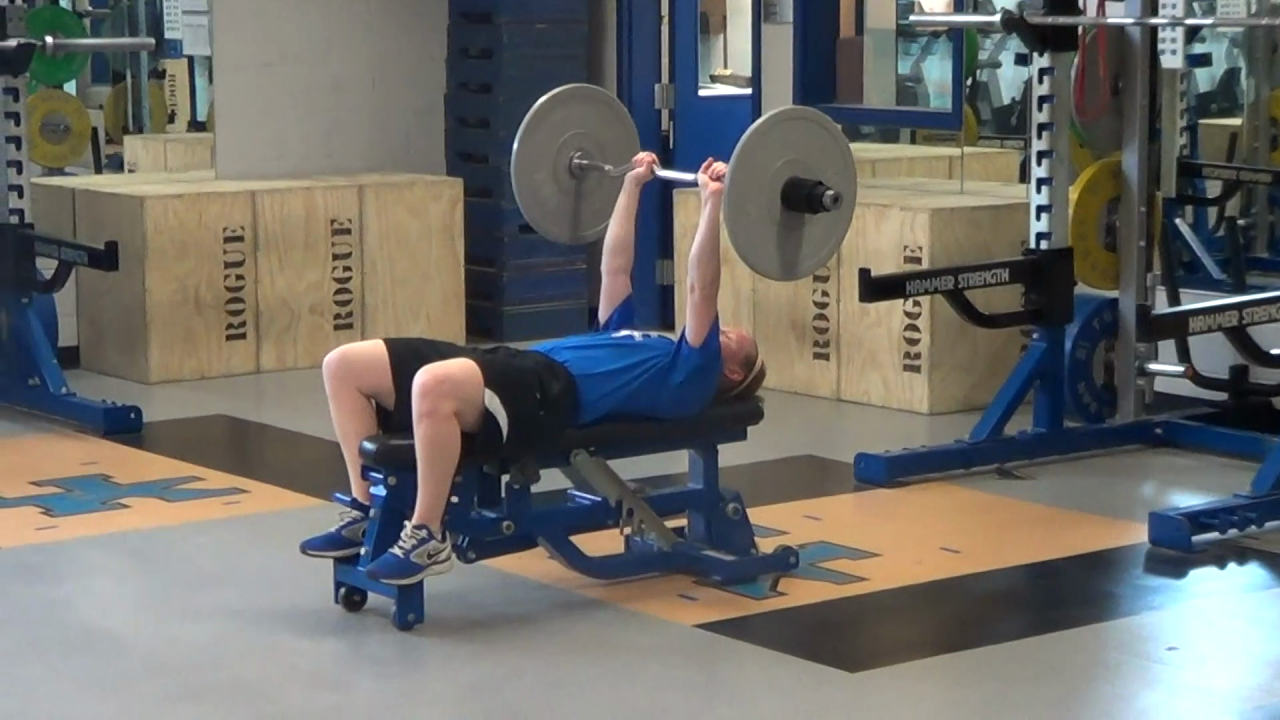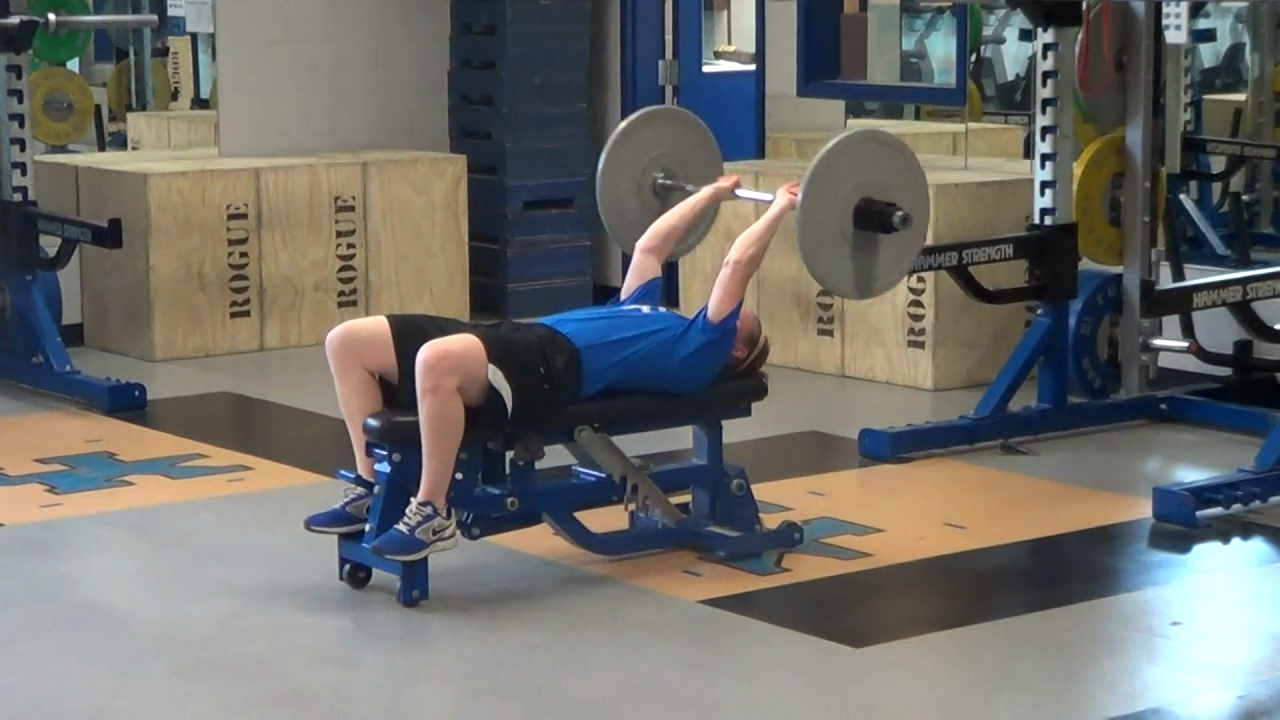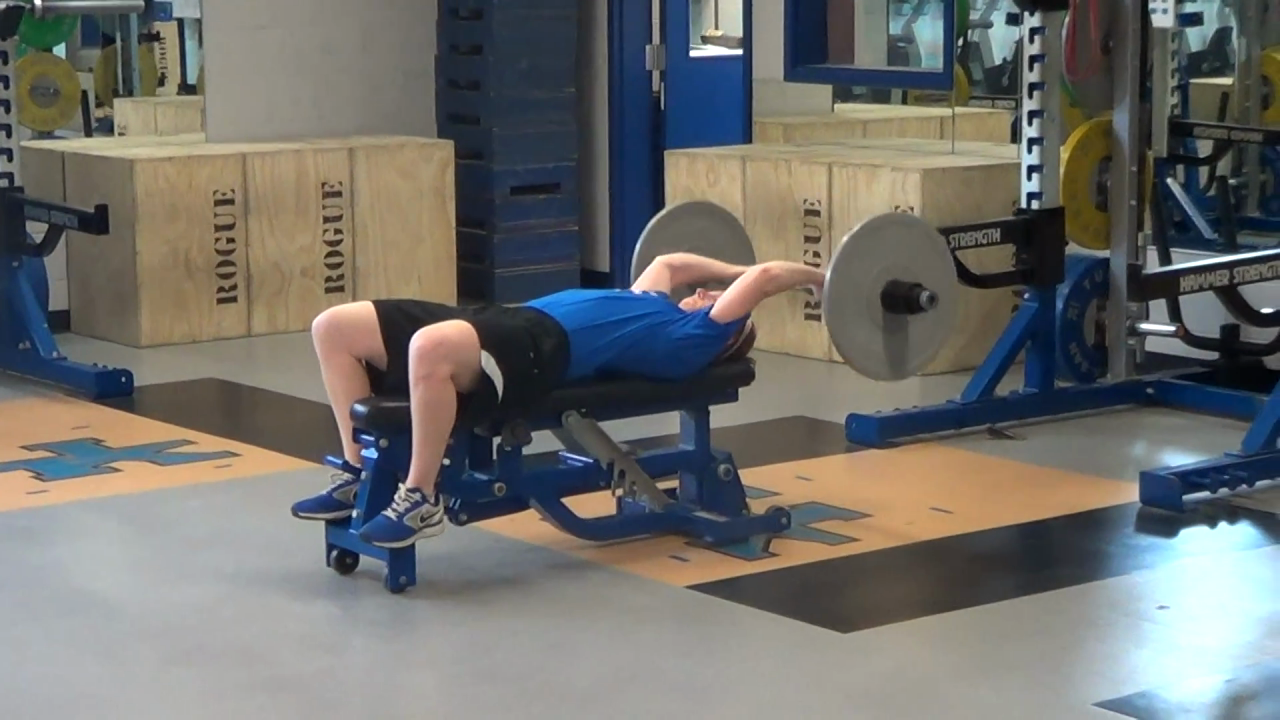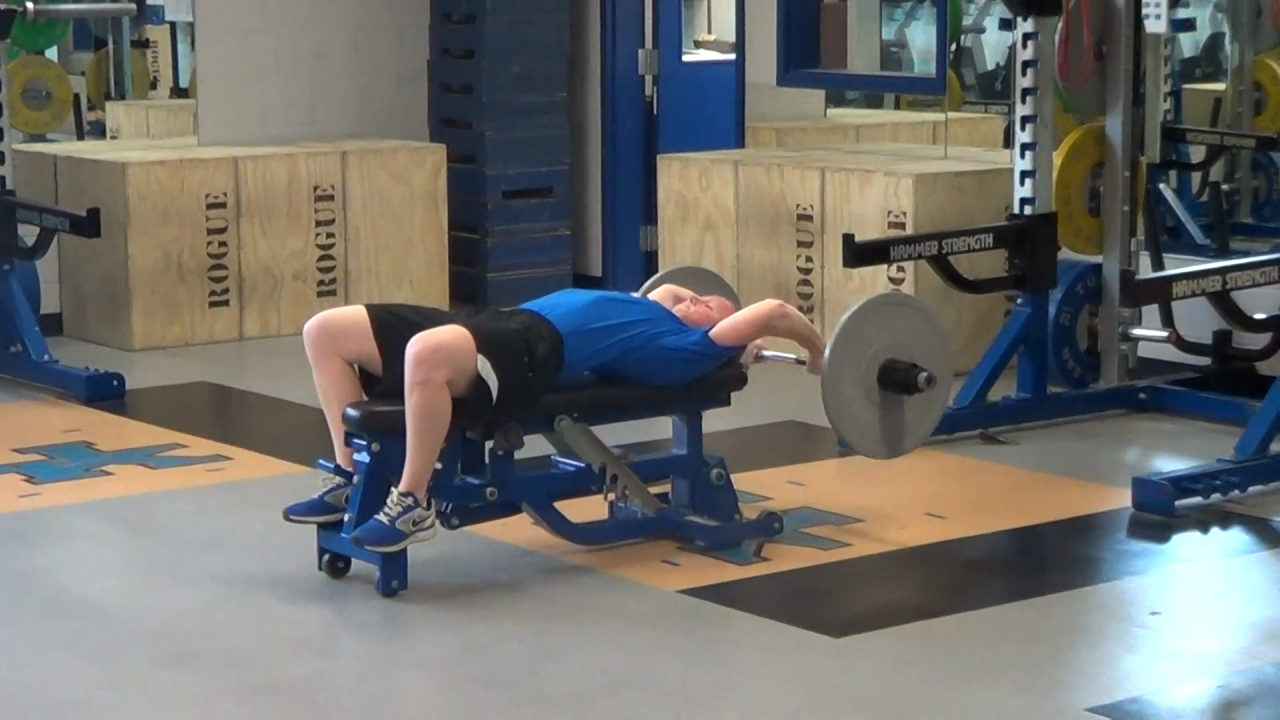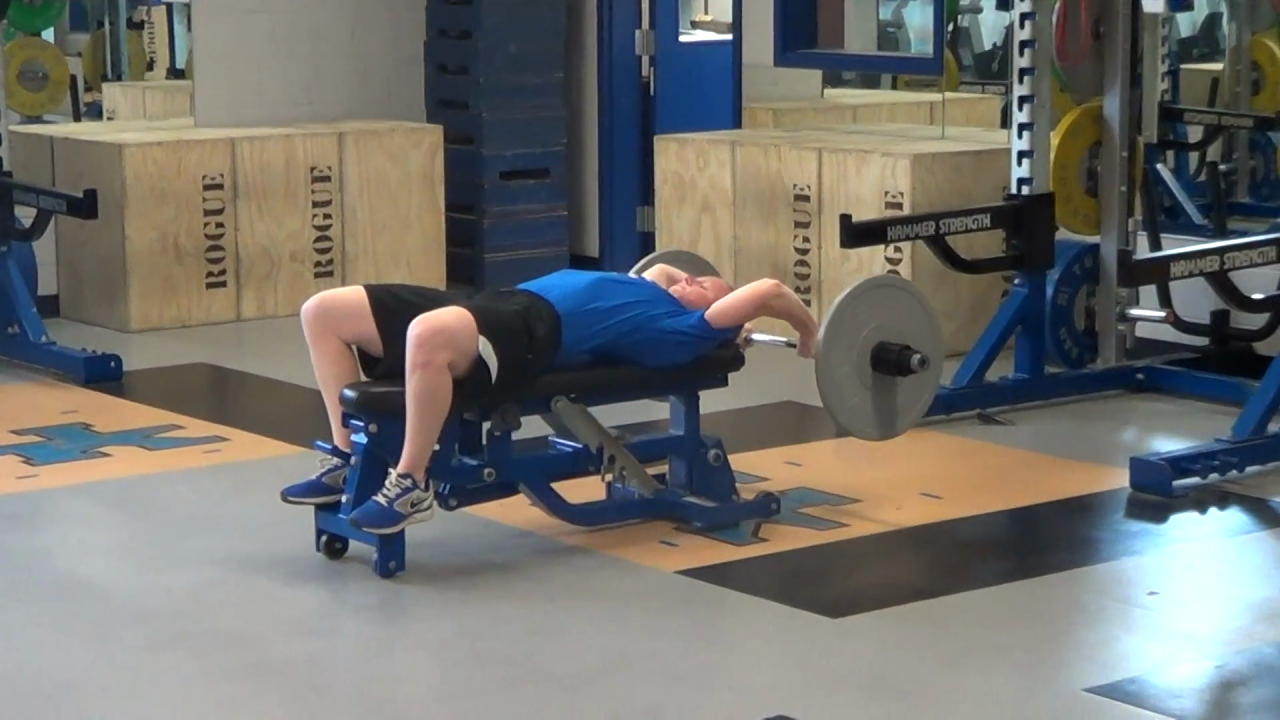
dt=0.5s
person 1, frame 1
left shoulder: (691, 378)
right shoulder: (637, 343)
left elbow: (702, 290)
right elbow: (614, 269)
left wrist: (711, 201)
right wrist: (632, 184)
left hip: (550, 393)
right hip: (514, 365)
left knee: (434, 387)
right knee: (343, 364)
left ankle: (427, 537)
right ankle: (366, 511)
person 1, frame 2
left shoulder: (700, 352)
right shoulder: (653, 319)
left elbow: (737, 266)
right elbow: (649, 247)
left wrist: (780, 207)
right wrist: (711, 193)
left hip: (554, 364)
right hip: (520, 336)
left knee: (437, 360)
right knee: (347, 341)
left ankle: (432, 515)
right ankle: (372, 488)
person 1, frame 3
left shoulder: (692, 341)
right shoulder: (655, 309)
left elbow: (762, 279)
right elbow: (666, 263)
right wrist: (735, 270)
left hip: (543, 346)
right hip: (510, 321)
left knee: (430, 349)
right knee: (333, 326)
left ankle: (420, 499)
right ankle: (359, 472)
person 1, frame 4
left shoulder: (687, 349)
right shoulder: (658, 322)
left elbow: (769, 311)
right elbow: (666, 290)
left wrist: (817, 348)
right wrist: (743, 341)
left hip: (536, 348)
right hip: (505, 322)
left knee: (426, 353)
right knee: (325, 331)
left ankle: (412, 503)
right ankle: (351, 477)
person 1, frame 5
left shoulder: (683, 330)
right shoulder: (652, 302)
left elbow: (766, 290)
right elbow: (662, 271)
left wrist: (809, 330)
left hip: (536, 329)
right hip: (500, 304)
left knee: (427, 335)
right knee: (323, 311)
left ankle: (410, 484)
right ankle: (348, 459)
